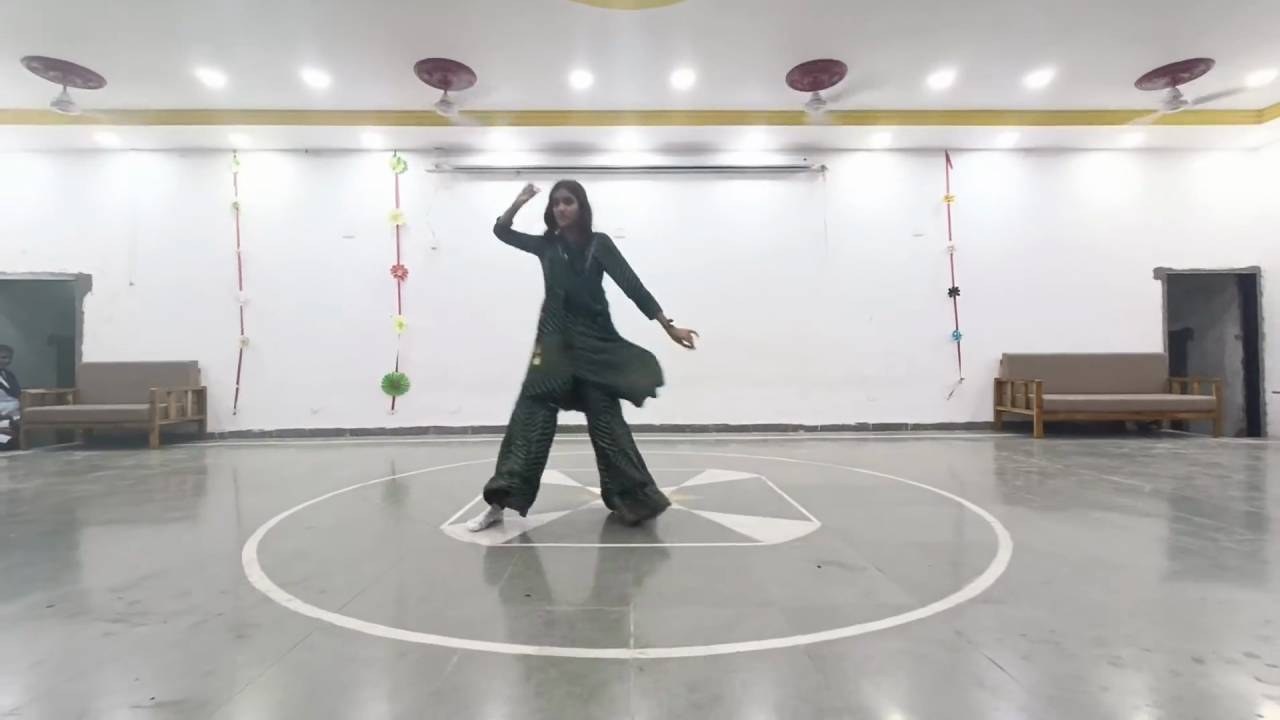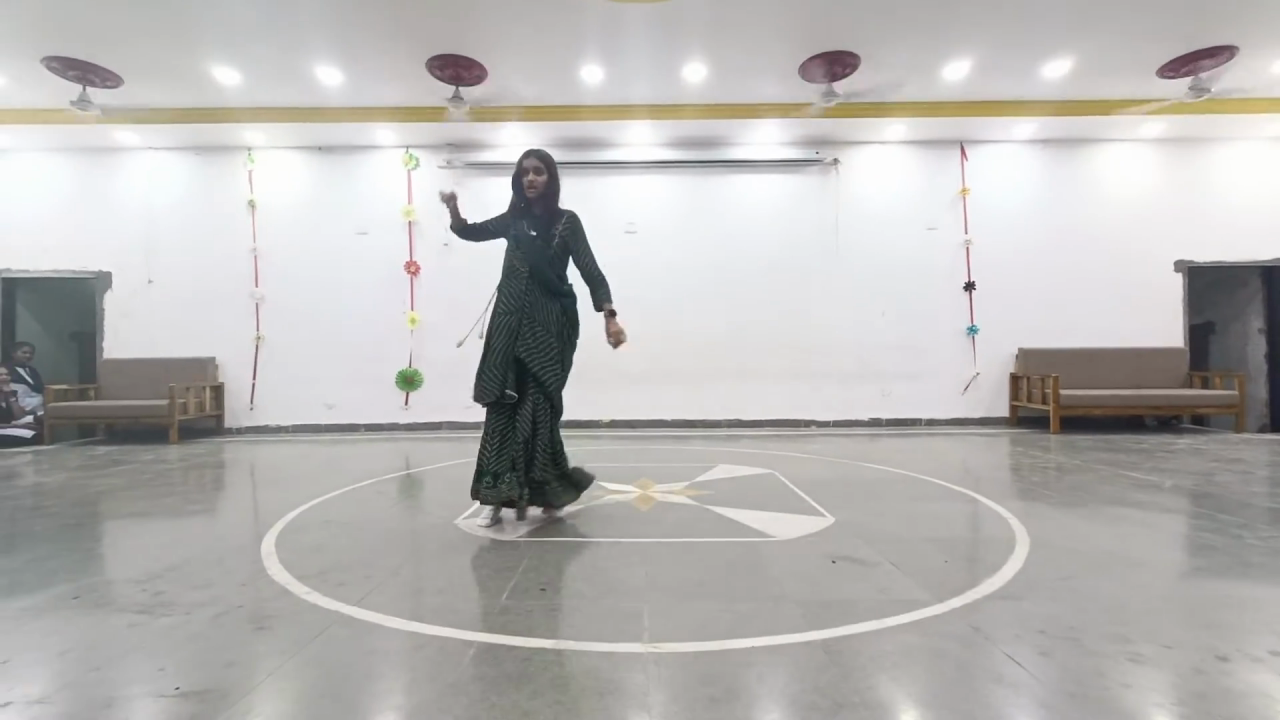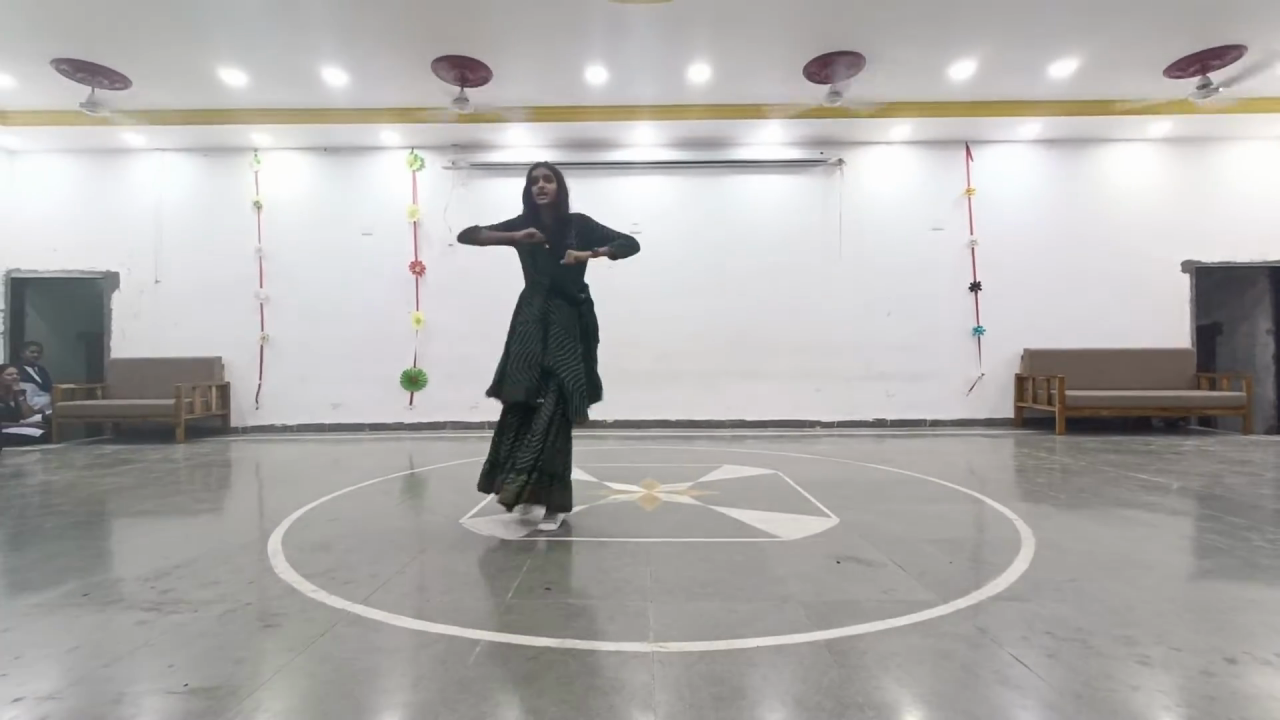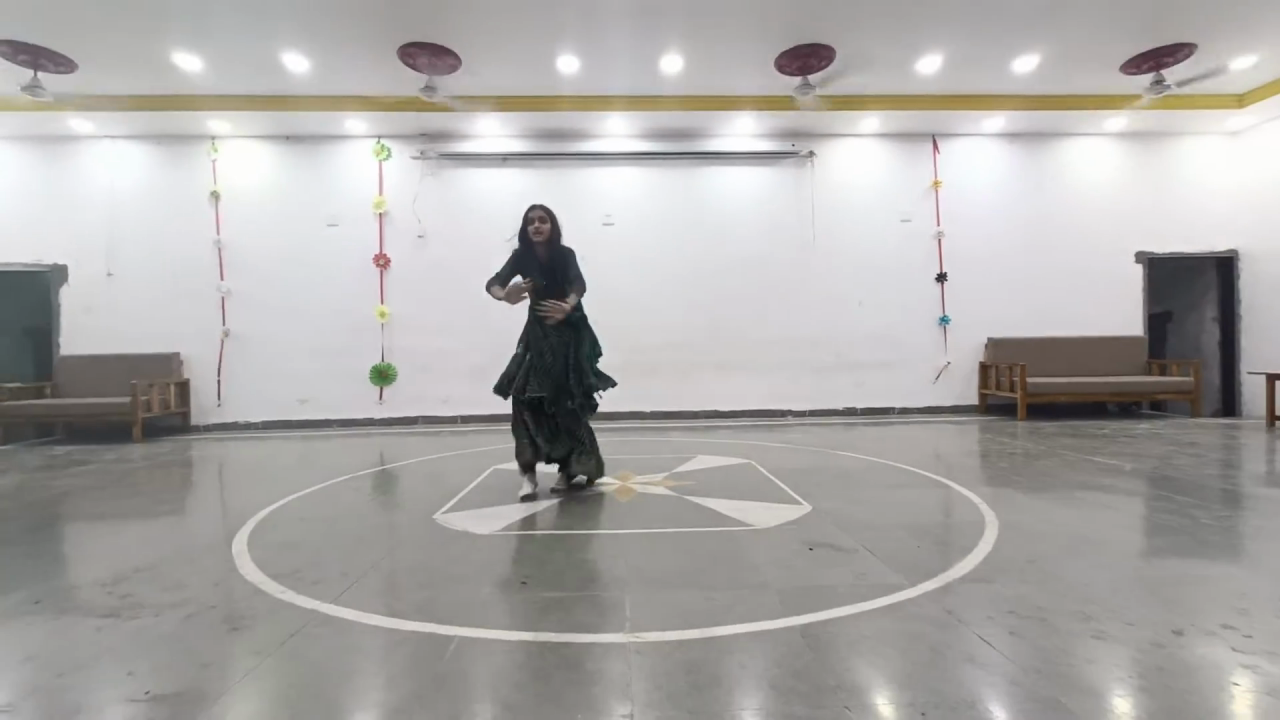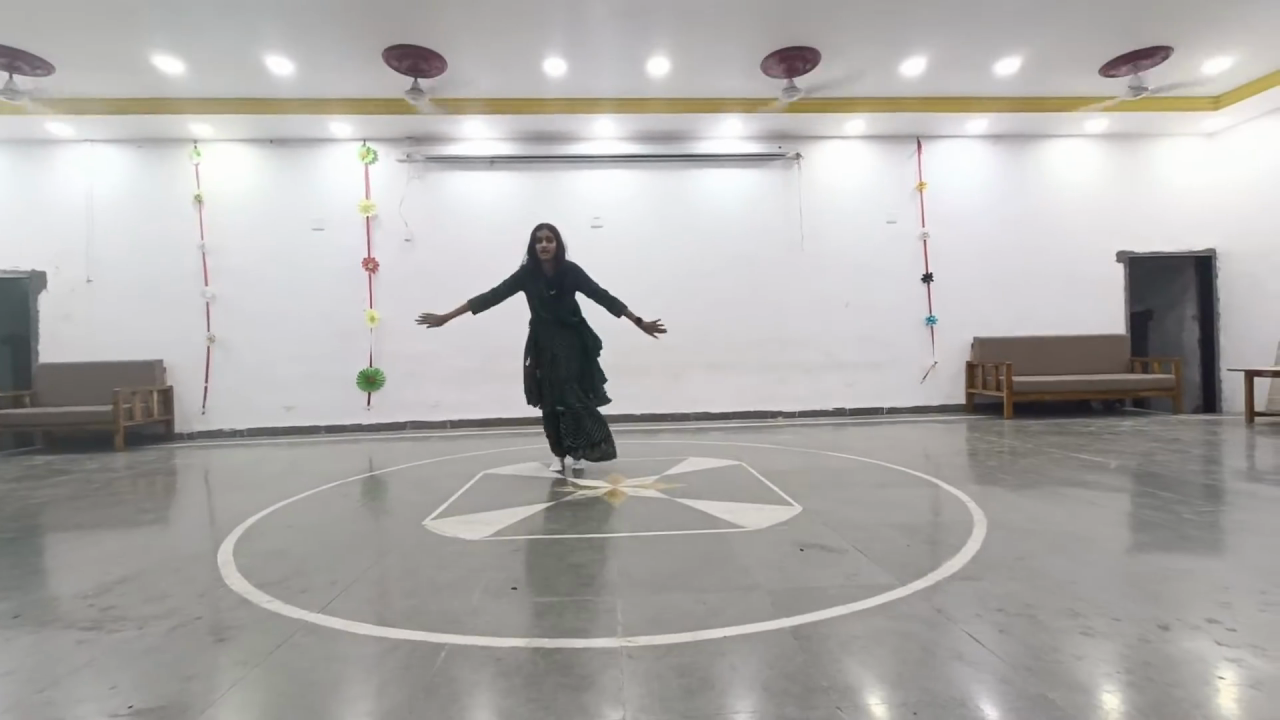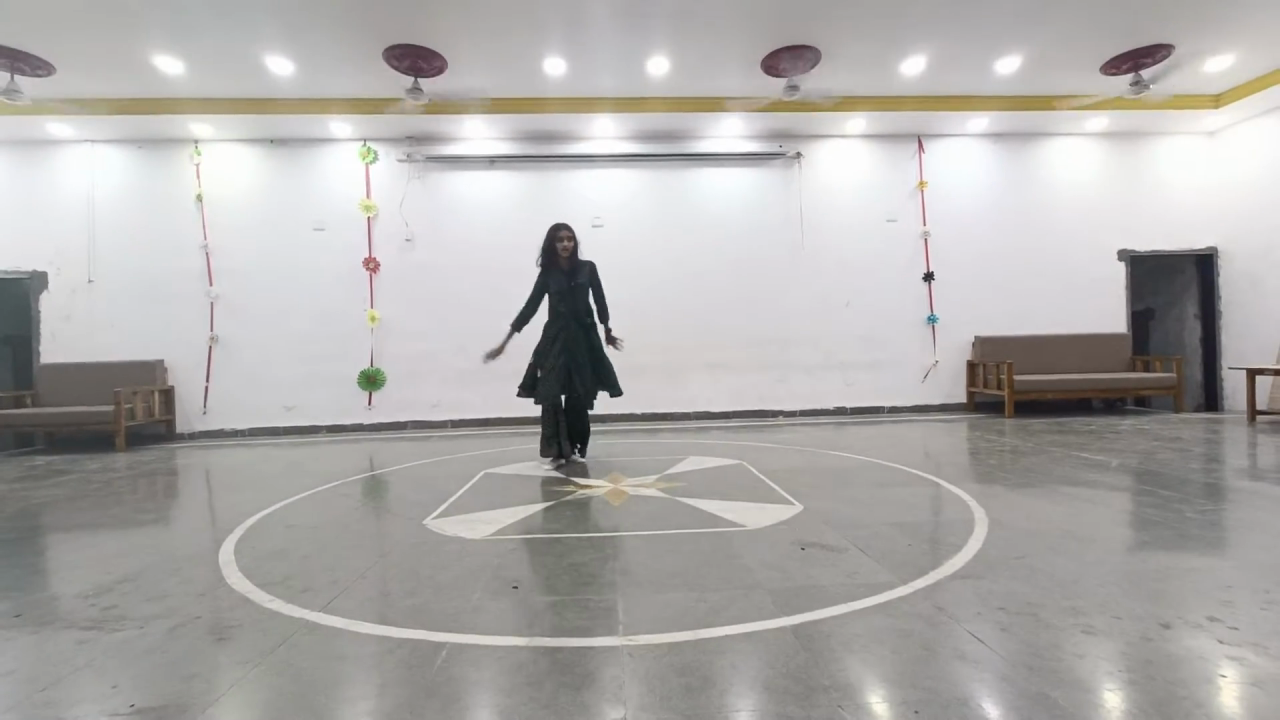
dt=0.4s
person 1, frame 1
left shoulder: (599, 244)
right shoulder: (548, 244)
left elbow: (632, 285)
right elbow: (501, 231)
left wrist: (668, 325)
right wrist: (521, 201)
left hip: (593, 341)
right hip: (553, 339)
left knee: (605, 419)
right knee: (529, 415)
left ankle: (631, 498)
right ankle: (499, 501)
person 1, frame 2
left shoulder: (566, 221)
right shoulder: (513, 219)
left elbow: (591, 271)
right elbow: (467, 232)
left wrist: (609, 317)
right wrist: (452, 209)
left hip: (549, 322)
right hip: (509, 319)
left knee: (537, 407)
right knee: (501, 404)
left ankle: (548, 491)
right ankle: (497, 496)
person 1, frame 3
left shoulder: (578, 224)
right shoulder: (523, 225)
left elbow: (630, 245)
right elbow: (467, 236)
left wrist: (590, 253)
right wrist: (514, 238)
left hip: (569, 325)
right hip: (531, 322)
left knee: (554, 407)
right knee: (521, 402)
left ankle: (554, 500)
right ankle: (514, 488)
person 1, frame 4
left shoulder: (565, 255)
right shoulder: (521, 257)
left elbow: (577, 285)
right elbow: (495, 281)
left wrist: (567, 307)
right wrist: (503, 294)
left hip: (570, 336)
right hip: (538, 335)
left knee: (568, 405)
right knee: (525, 398)
left ankle: (573, 469)
right ankle: (528, 473)
person 1, frame 5
left shoulder: (571, 271)
right shoulder: (527, 274)
left elbow: (602, 296)
right elbow: (493, 296)
left wrist: (639, 322)
right wrist: (446, 317)
left hip: (572, 341)
right hip: (543, 343)
left knee: (573, 399)
right knee: (550, 401)
left ankle: (575, 452)
right ankle: (560, 454)
person 1, frame 6
left shoulder: (587, 268)
right shoulder: (548, 273)
left elbow: (600, 301)
right elbow: (530, 308)
left wrist: (608, 333)
right wrist: (504, 343)
left hip: (584, 338)
right hip: (556, 338)
left knee: (579, 396)
right knee: (551, 395)
left ankle: (571, 447)
right ankle: (556, 451)
